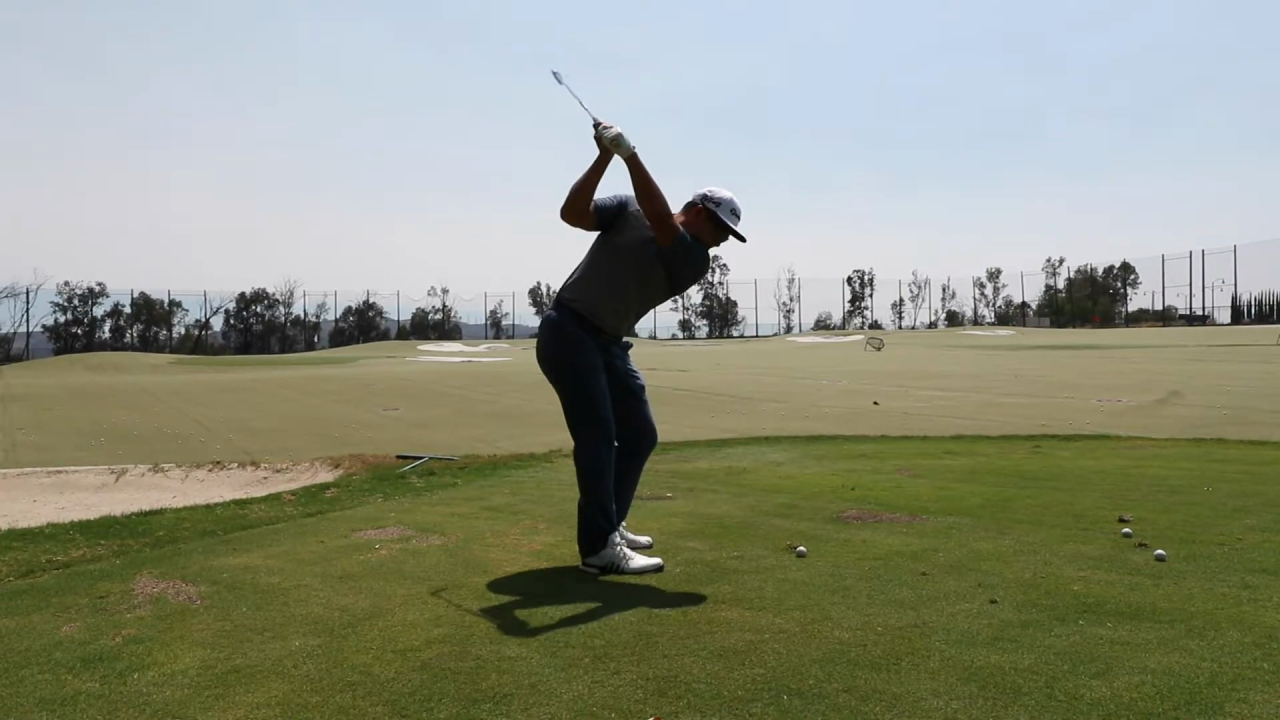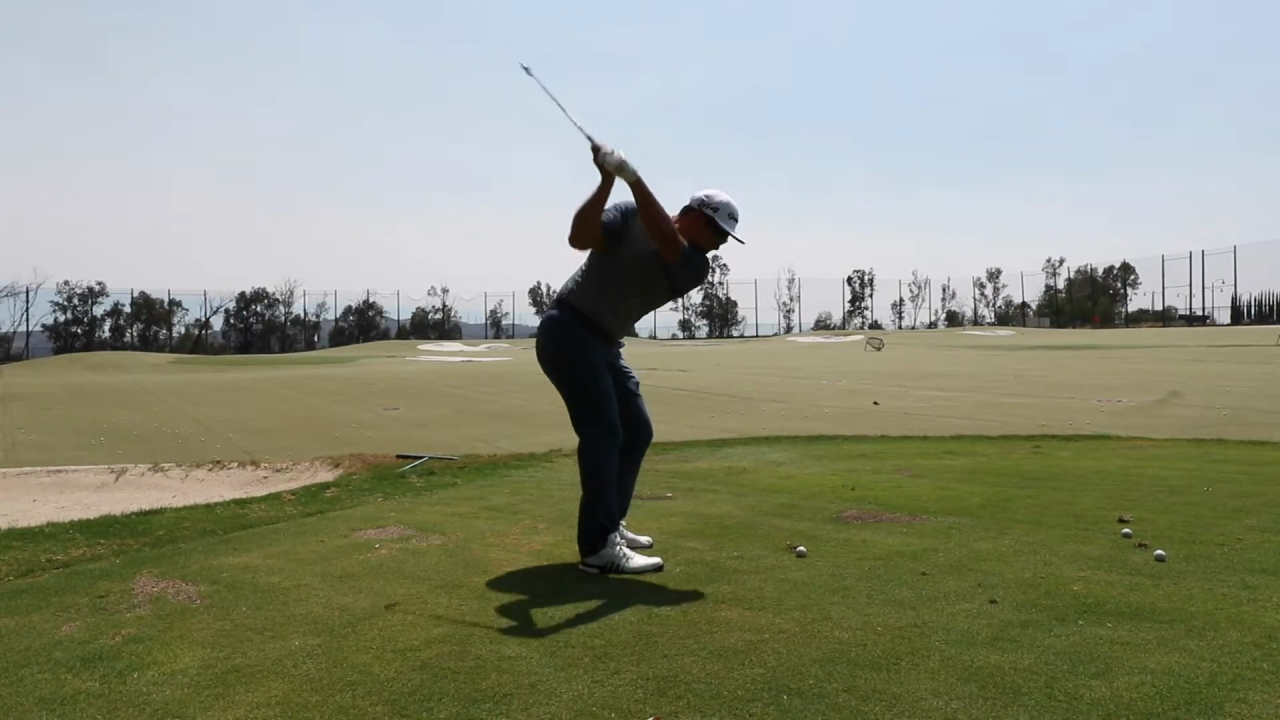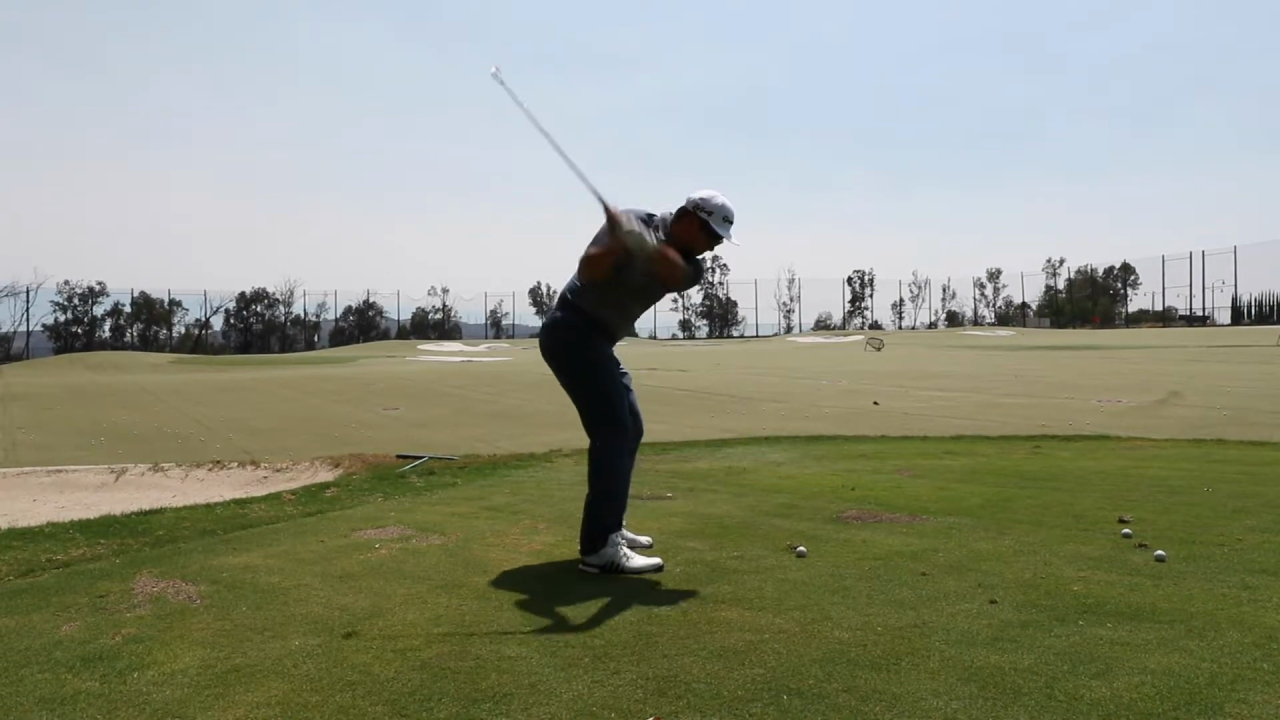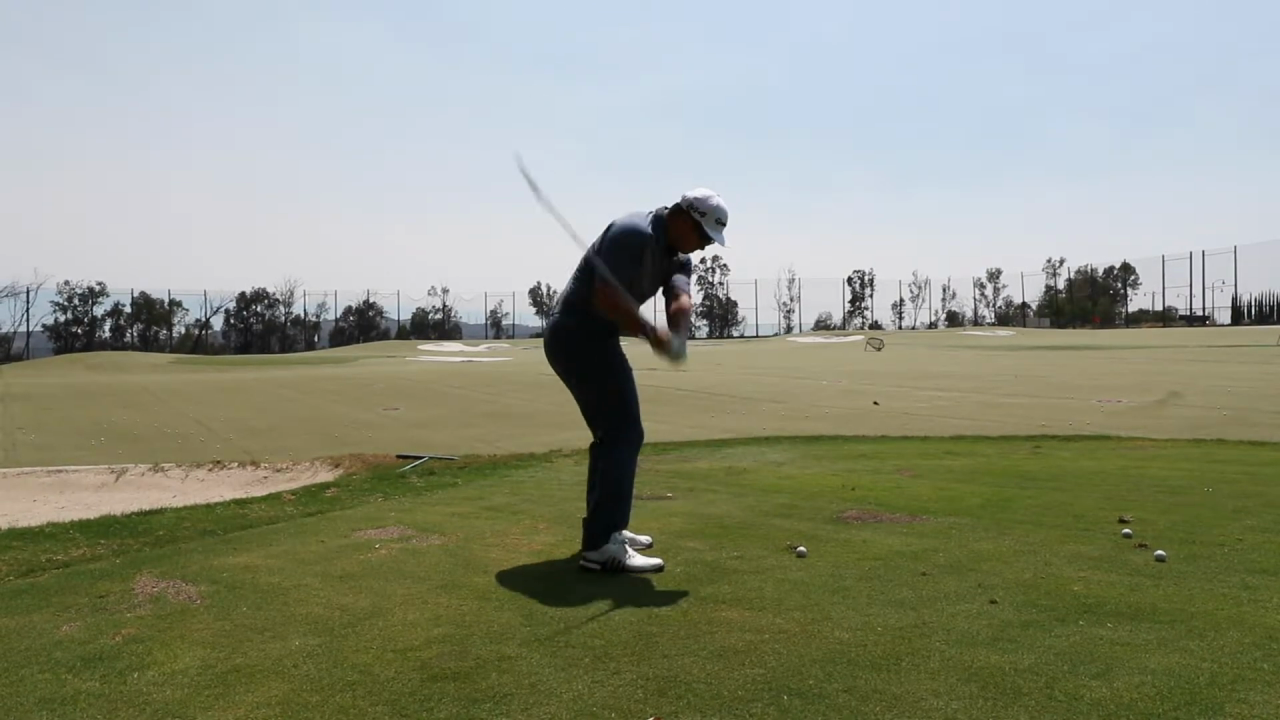
dt=0.2s
person 1, frame 1
left shoulder: (694, 260)
right shoulder: (628, 208)
left elbow: (662, 221)
right elbow: (572, 213)
right wrist: (605, 157)
left hip: (608, 343)
right hip: (567, 331)
left knee: (640, 436)
right knee: (597, 434)
left ankle: (609, 526)
right ankle: (599, 548)
person 1, frame 2
left shoulder: (695, 266)
right shoulder: (630, 214)
left elbow: (666, 240)
right elbow: (579, 238)
left wrist: (633, 178)
right wrist: (607, 182)
left hip: (602, 343)
right hip: (567, 332)
left knee: (636, 433)
right knee: (603, 434)
left ankle: (609, 525)
right ankle: (599, 547)
person 1, frame 3
left shoulder: (690, 265)
right shoulder: (634, 222)
left elbow: (672, 271)
right elbow: (588, 271)
left wrist: (646, 244)
right wrist: (619, 243)
left hip: (596, 339)
right hip: (573, 333)
left knee: (628, 431)
right knee: (614, 433)
left ankle: (607, 529)
right ankle: (600, 547)
person 1, frame 4
left shoulder: (679, 259)
right shoulder: (635, 232)
left elbow: (681, 302)
right elbow: (607, 296)
left wrist: (676, 333)
right wrist: (651, 333)
left hip: (575, 336)
right hip: (582, 335)
left knee: (612, 432)
right knee: (624, 432)
left ankle: (603, 526)
right ankle: (601, 545)
